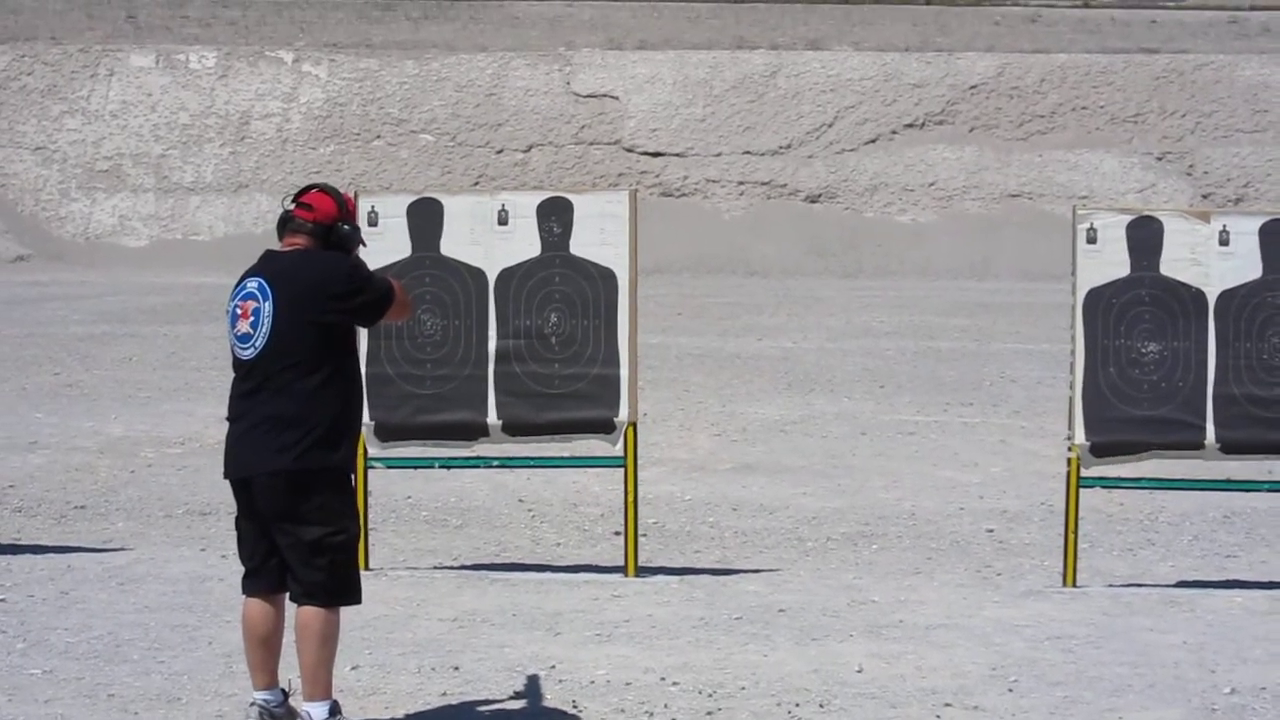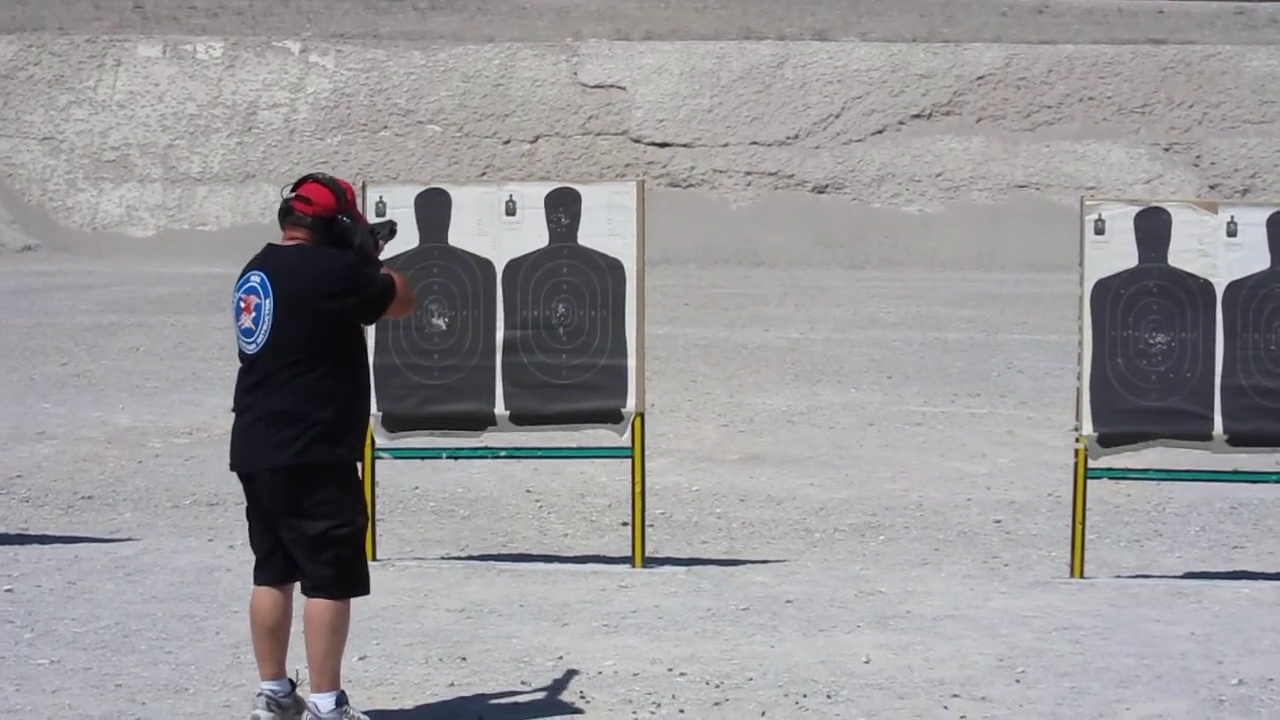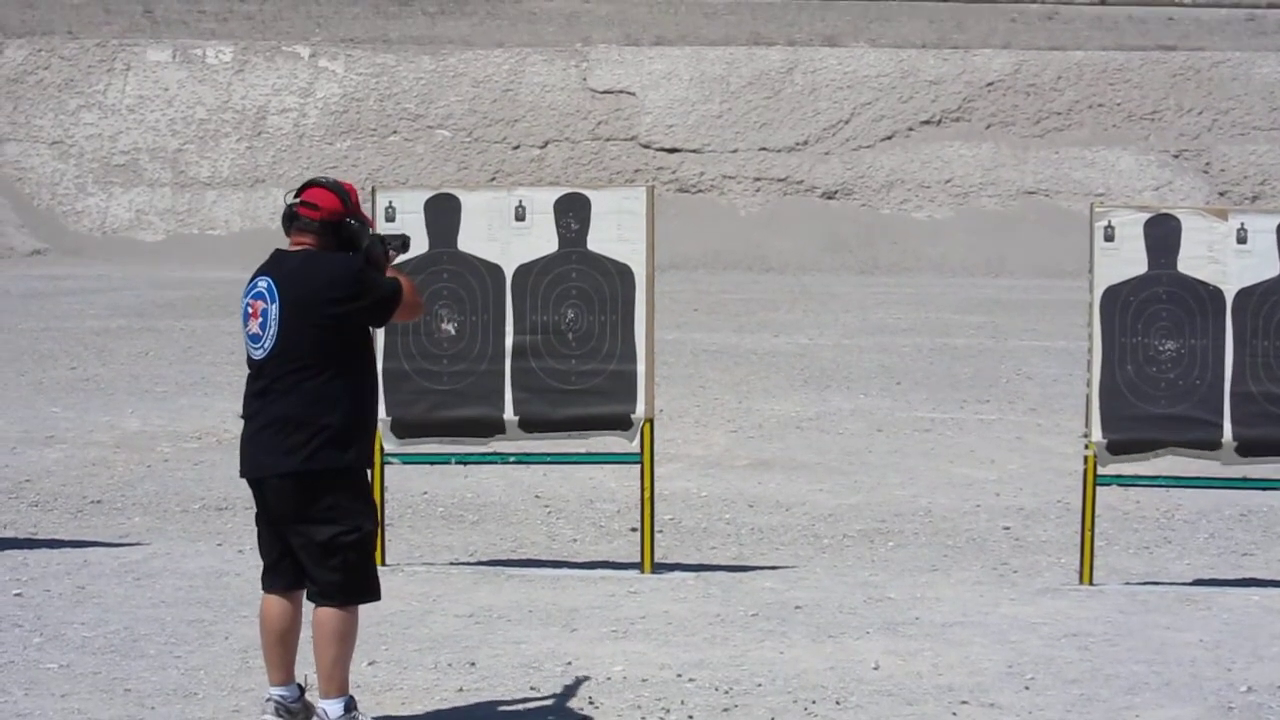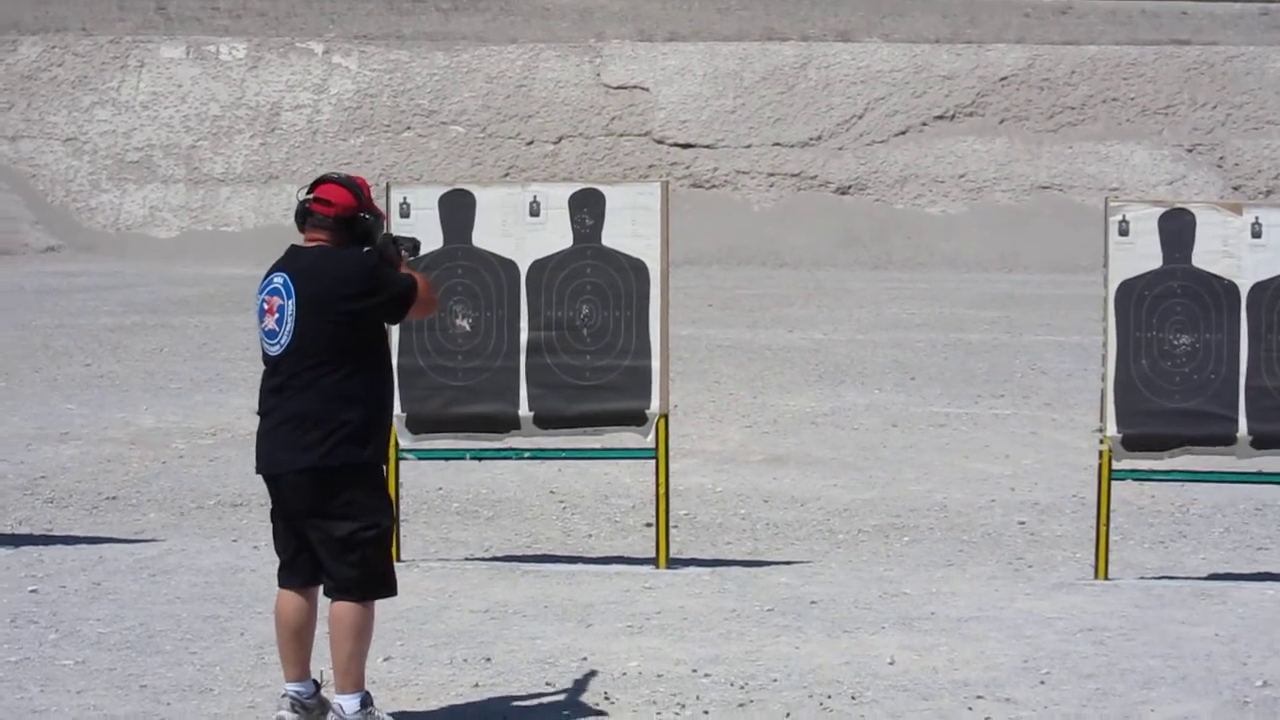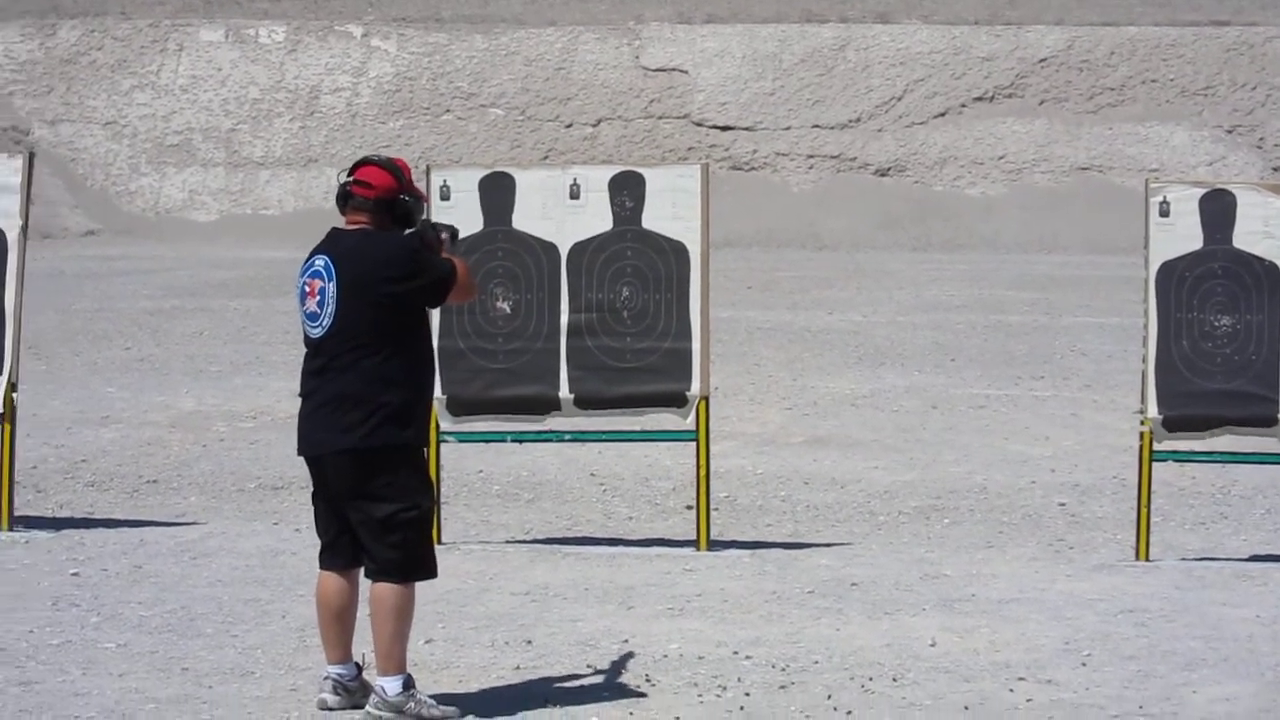
dt=0.3s
person 1, frame 1
left shoulder: (251, 279)
right shoulder: (329, 273)
right elbow: (399, 306)
right wrist: (359, 270)
left hip: (248, 458)
right hip: (305, 461)
left knee: (263, 584)
right knee: (319, 588)
person 1, frame 2
left shoulder: (256, 269)
right shoulder: (331, 269)
right elbow: (401, 302)
left wrist: (358, 262)
right wrist: (370, 260)
left hip: (257, 449)
right hip: (310, 454)
left knee: (273, 574)
right knee: (329, 581)
person 1, frame 3
left shoulder: (264, 276)
right shoulder: (336, 274)
right elbow: (410, 305)
left wrist: (368, 269)
right wrist: (381, 266)
left hip: (266, 457)
right hip: (319, 461)
left knee: (282, 581)
right knee: (337, 588)
person 1, frame 4
left shoulder: (279, 273)
right shoulder: (352, 270)
right elbow: (424, 302)
left wrist: (381, 266)
right wrist: (395, 263)
left hip: (282, 453)
right hip: (336, 456)
left knee: (297, 576)
right knee: (354, 582)
person 1, frame 5
left shoulder: (320, 256)
right shoulder: (393, 252)
right elbow: (463, 287)
left wrist: (422, 253)
right wrist: (435, 249)
left hip: (323, 434)
right hip: (377, 438)
left knee: (338, 558)
right knee: (394, 564)
